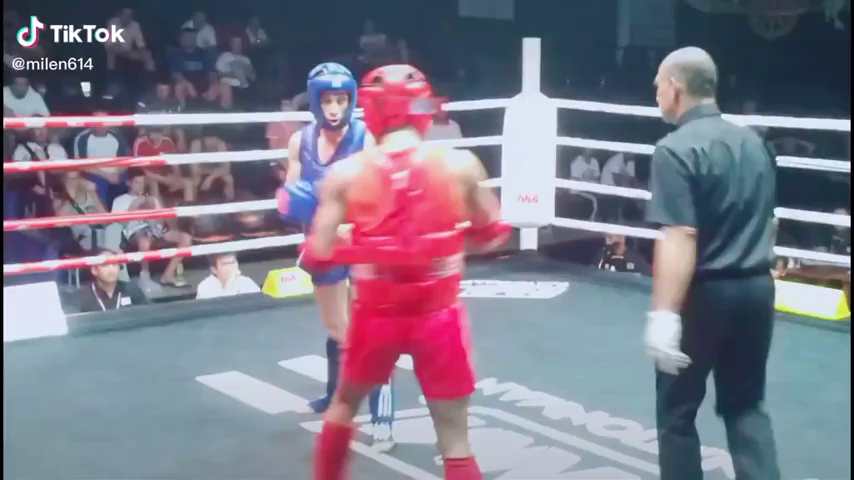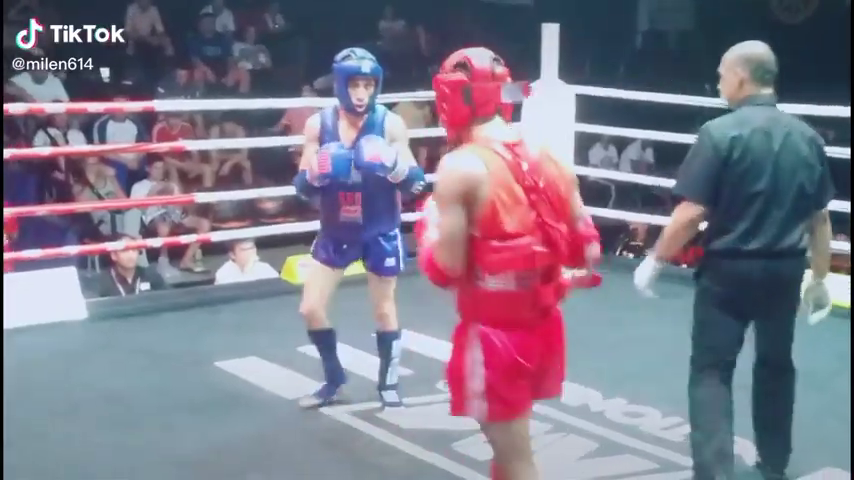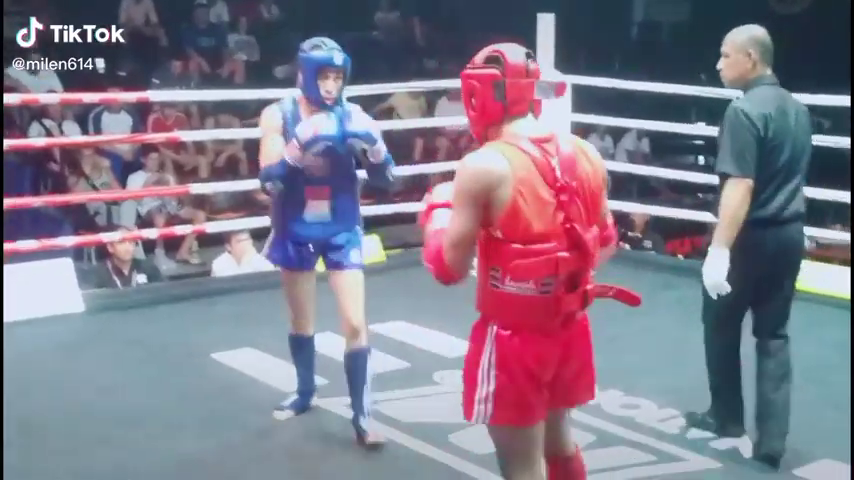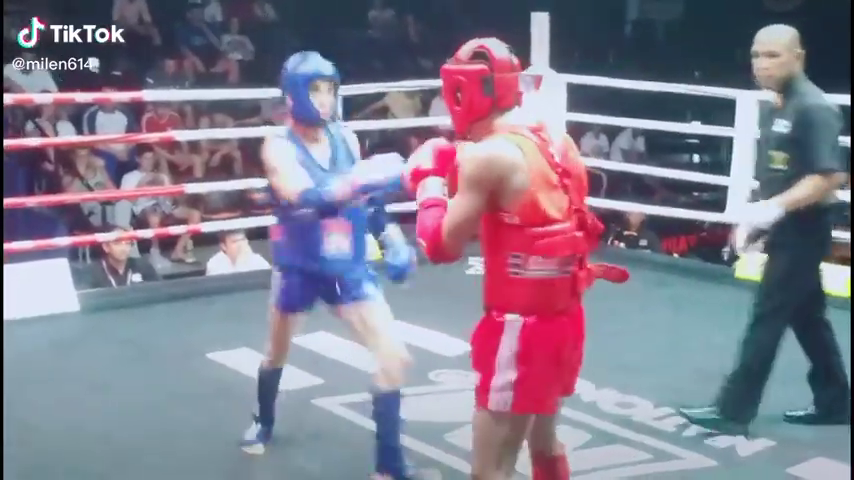
dt=0.5s
person 1, frame 1
left shoulder: (677, 148)
right shoulder: (753, 143)
left elbow: (679, 237)
right elbow: (767, 224)
left wrist: (663, 314)
left hip: (705, 294)
right hip: (756, 289)
left knee: (678, 411)
right knee: (746, 406)
person 1, frame 2
left shoulder: (720, 133)
right shoulder: (807, 137)
left elbow: (691, 212)
right elbow: (819, 217)
left wrist: (653, 261)
right wrist: (820, 275)
left hip: (727, 270)
right hip: (784, 270)
left knee: (710, 375)
right knee: (776, 368)
person 1, frame 3
left shoulder: (744, 110)
right shoulder: (797, 109)
left elbow: (740, 186)
left wrist: (719, 249)
left hip: (751, 237)
right hip: (789, 234)
left knee: (722, 325)
right knee: (773, 334)
left ankle: (726, 416)
right ankle: (771, 436)
person 1, frame 4
left shoulder: (813, 108)
right shoulder: (778, 107)
left wrist: (776, 208)
right wrist: (756, 218)
left hip: (802, 229)
right hip: (790, 228)
left knee: (767, 318)
right knee: (807, 315)
left ankle: (732, 411)
person 2, frame 1
left shoulder: (347, 172)
right shoulder: (459, 165)
left elbow: (319, 255)
right elbow: (493, 233)
left hip: (377, 317)
right hip: (439, 317)
left knee: (343, 407)
right knee: (455, 441)
person 2, frame 2
left shoulder: (460, 168)
right shoulder: (550, 158)
left elbow: (444, 269)
right elbow: (588, 250)
left wrist: (430, 226)
left hip: (494, 334)
right hip: (544, 326)
right knee: (512, 442)
person 2, frame 3
left shoulder: (484, 165)
right shoulder: (585, 155)
left elbow: (448, 267)
right elbow: (604, 245)
left wrist: (437, 210)
left hip: (514, 339)
right hip: (570, 329)
right knee: (556, 439)
person 2, frame 4
left shoulder: (490, 154)
right shoulder: (559, 143)
left elbow: (442, 247)
left wrist: (426, 177)
left hip: (520, 326)
right hip: (563, 317)
right knee: (544, 439)
person 3, frame 1
left shoulder: (368, 139)
right shoulder: (300, 141)
right elbow: (291, 193)
right knee: (334, 328)
left ankle: (382, 416)
right ankle: (337, 395)
person 3, frame 2
left shoulder: (391, 124)
right shoulder: (318, 125)
left elbow: (417, 183)
right elbow: (302, 185)
left wrist: (393, 167)
right wrist: (315, 174)
left hip: (381, 232)
right hip: (335, 232)
left knee: (384, 313)
right knee: (311, 309)
left ankle: (388, 382)
right ankle: (333, 379)
person 3, frame 3
left shoulder: (354, 117)
right shoulder: (276, 116)
left elbow: (384, 178)
right elbow: (269, 182)
left wrist: (373, 145)
right wrist: (299, 147)
left hip: (342, 231)
right hip: (294, 231)
left knee: (354, 323)
right knee: (301, 320)
left ankle: (361, 413)
right ankle: (304, 392)
person 3, frame 4
left shoulder: (346, 139)
right shoulder: (279, 148)
left elbow: (366, 198)
right elbow: (303, 201)
left wrist: (394, 240)
right wrist: (361, 181)
left hip: (351, 269)
right hip: (300, 269)
left knee: (395, 357)
right knee: (277, 356)
right ankle: (263, 421)
